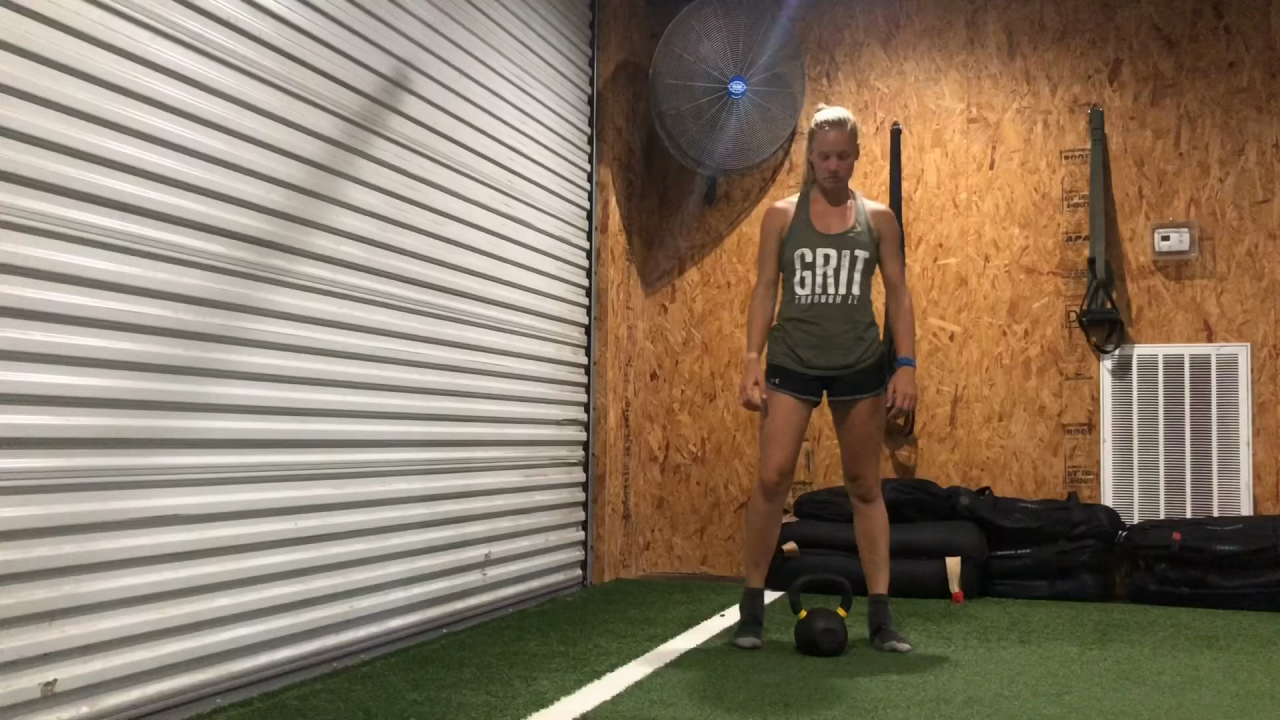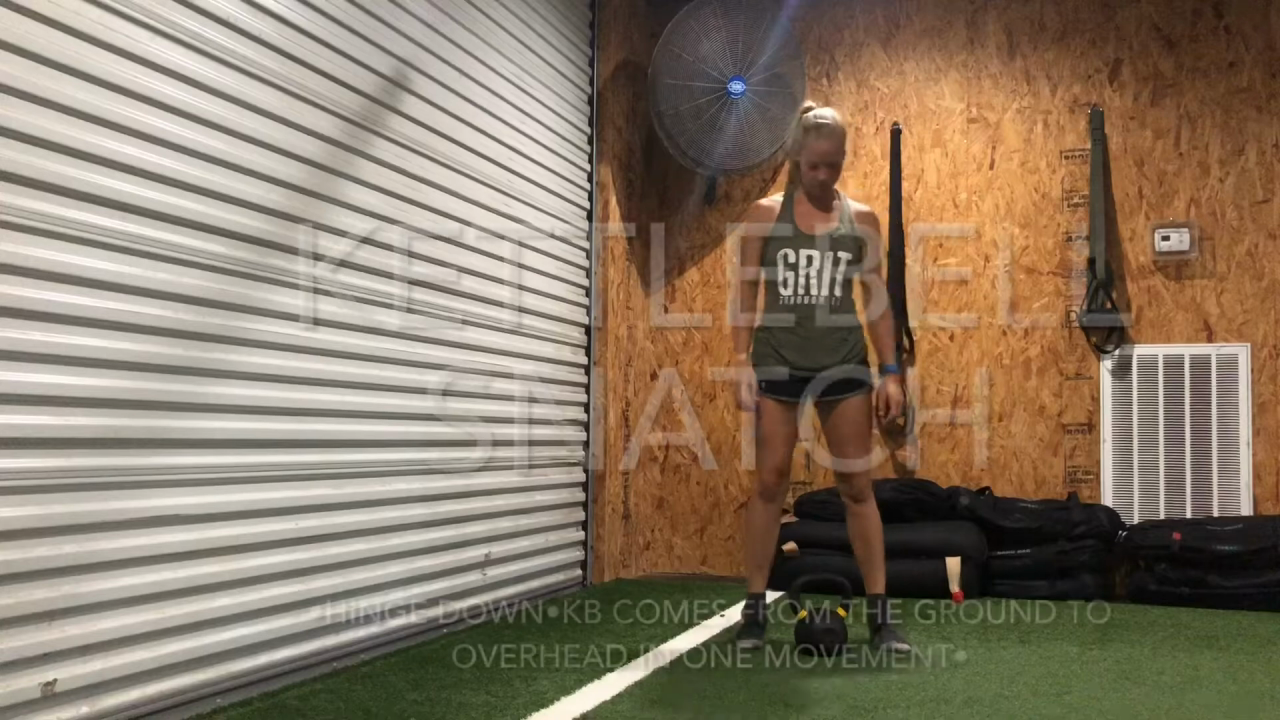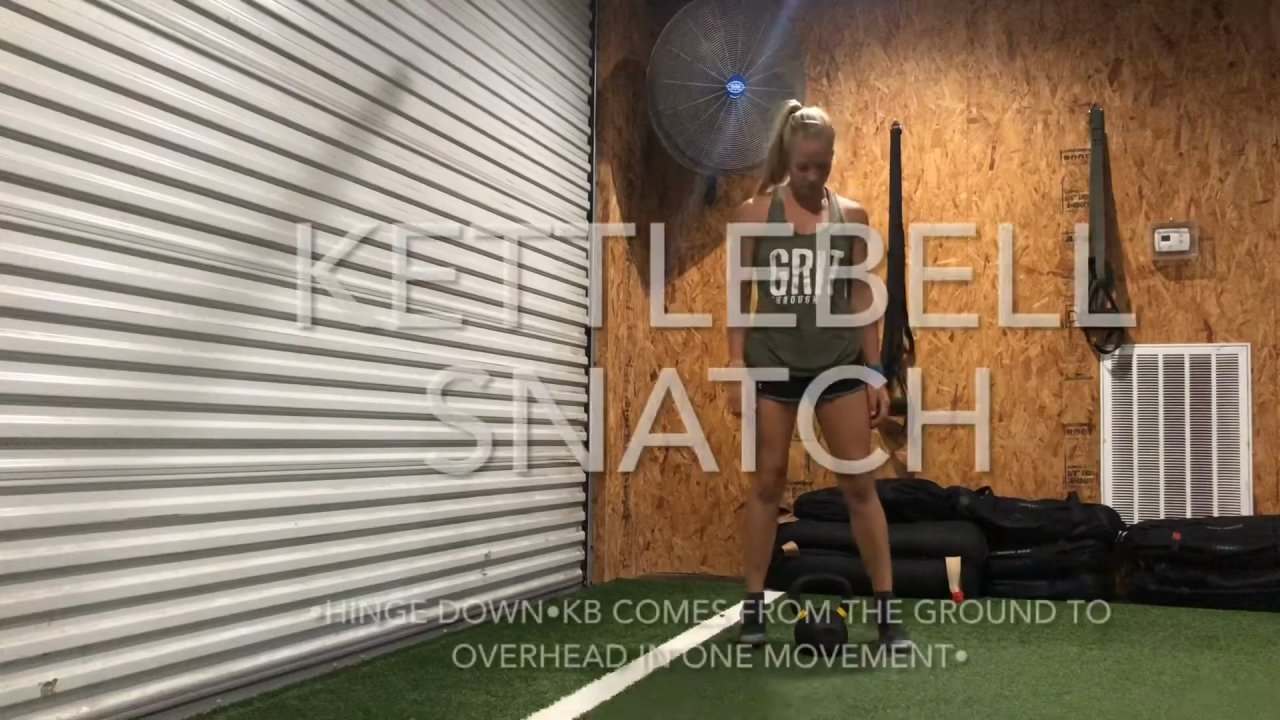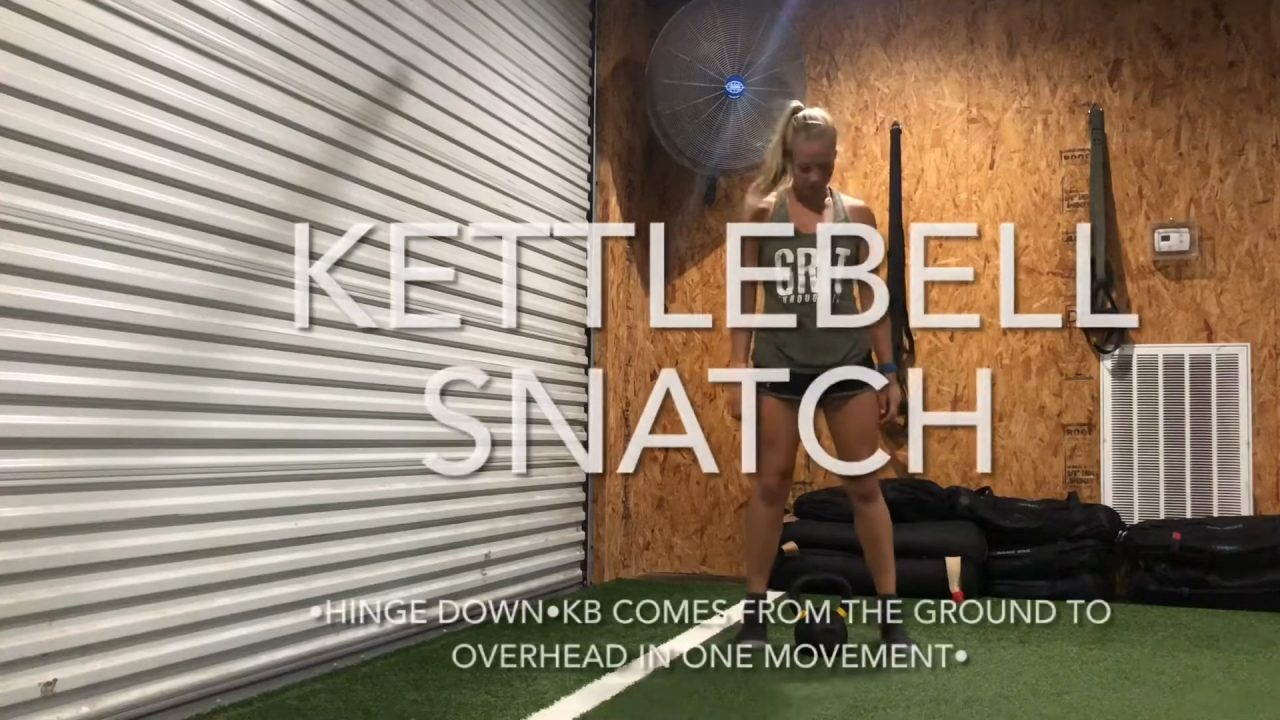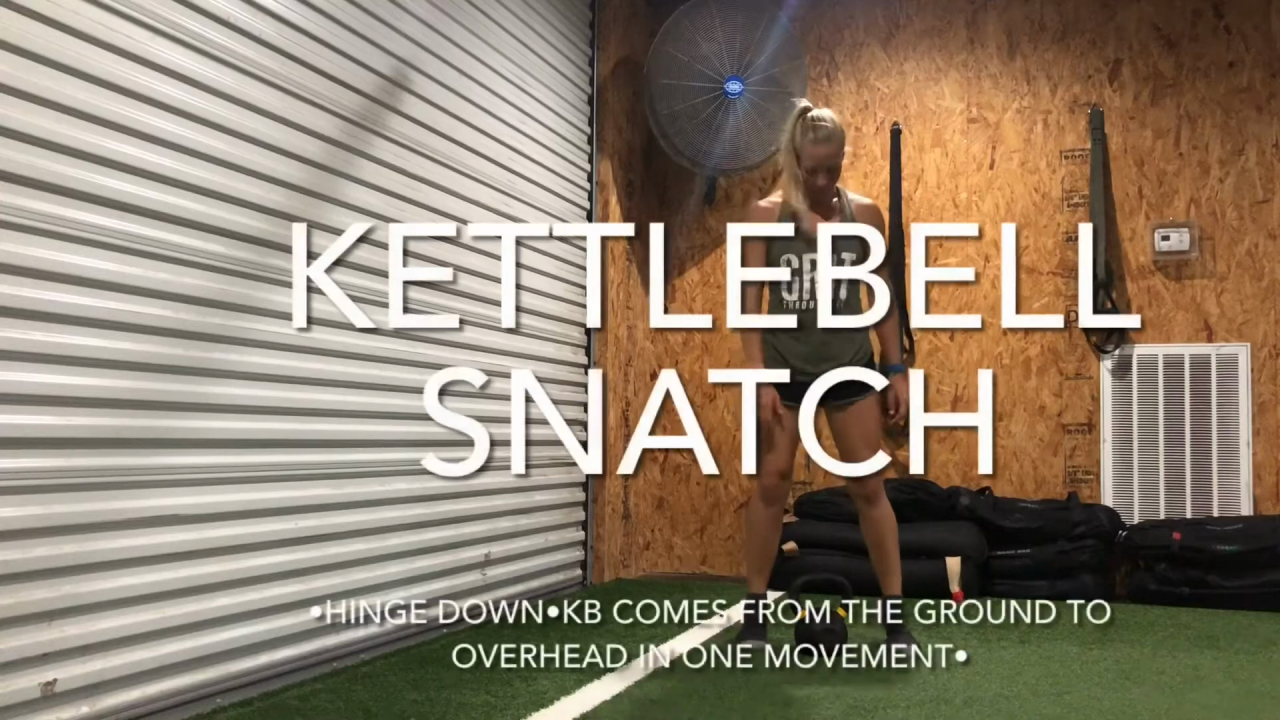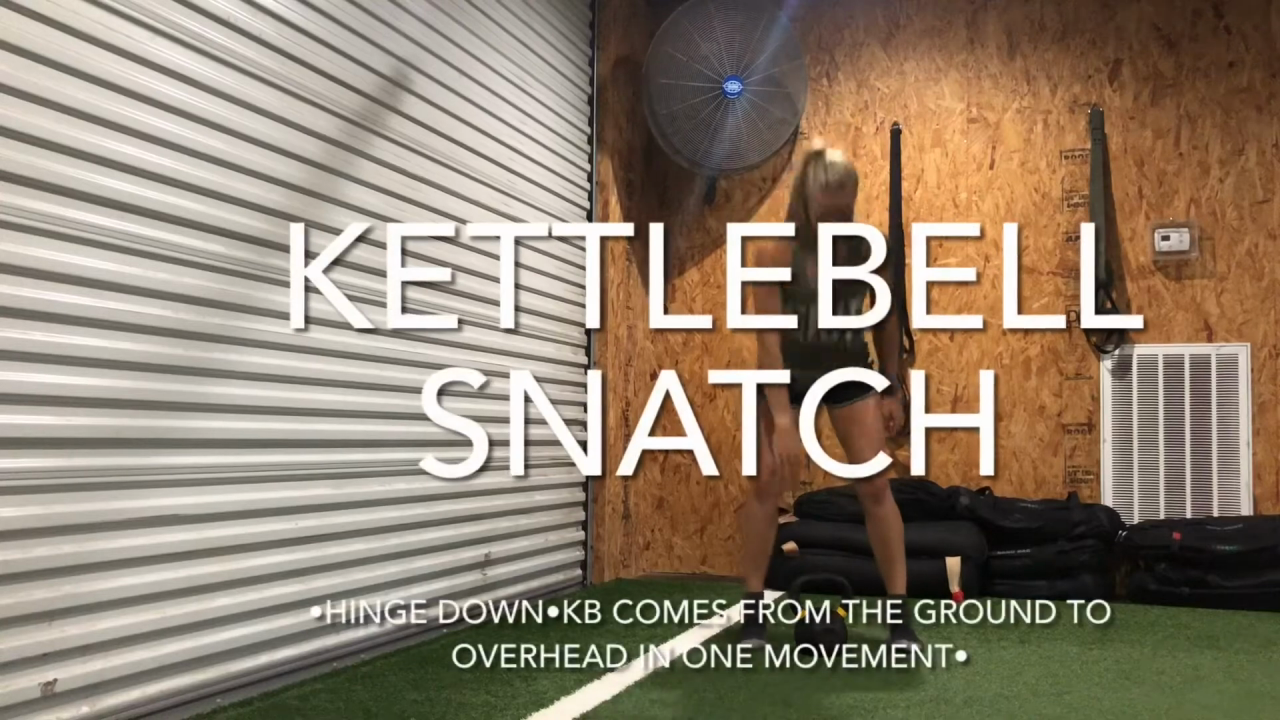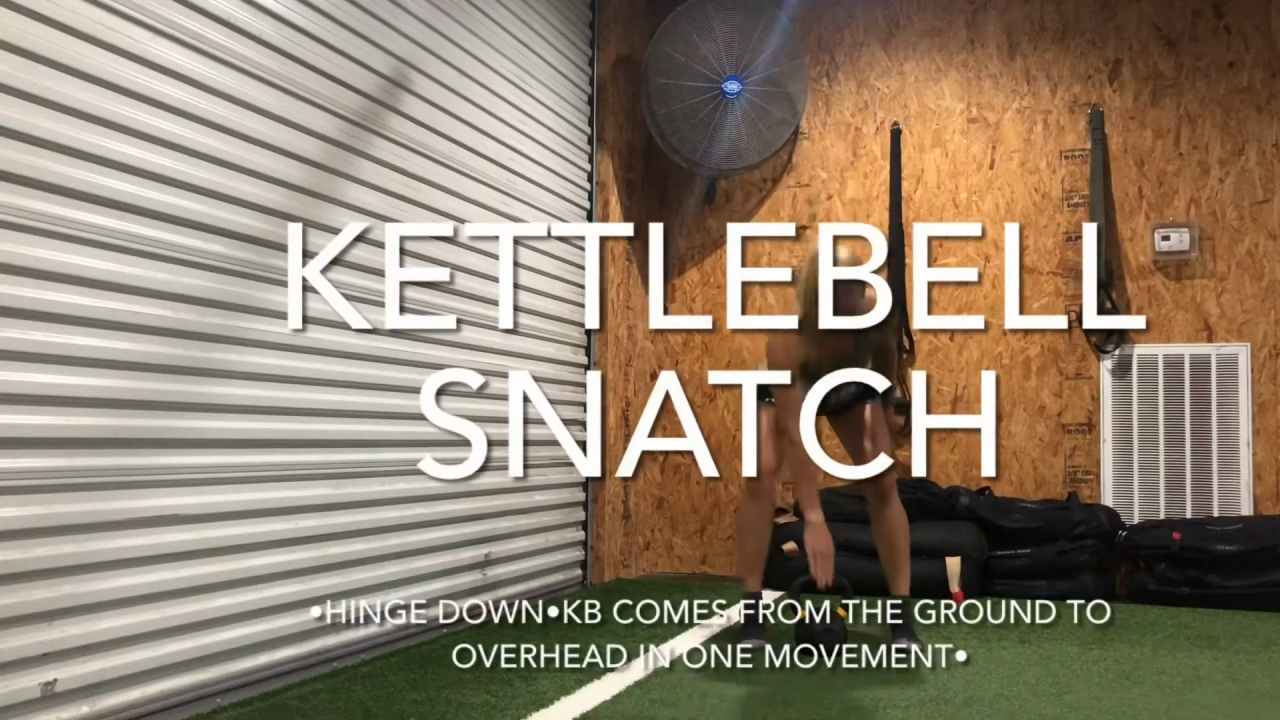
dt=0.2s
person 1, frame 1
left shoulder: (878, 219)
right shoulder: (781, 215)
left elbow: (898, 293)
right elbow: (764, 290)
left wrist: (906, 364)
right wrist: (752, 360)
left hip: (860, 365)
right hip: (791, 362)
left knee: (864, 485)
right knee: (772, 478)
left ankle: (880, 613)
right ankle: (752, 603)
person 1, frame 2
left shoulder: (862, 220)
right shoulder: (766, 214)
left elbow: (875, 298)
right elbow: (746, 291)
left wrist: (890, 370)
right wrist: (742, 360)
left hip: (843, 366)
right hip: (778, 363)
left knee: (856, 485)
right knee: (770, 482)
left ankle: (879, 611)
right ankle: (755, 608)
person 1, frame 3
left shoulder: (852, 216)
right shoulder: (755, 213)
left elbow: (862, 297)
right elbow: (739, 293)
left wrist: (876, 372)
right wrist: (736, 365)
left hip: (839, 364)
right hip: (774, 364)
left knee: (859, 484)
right knee: (768, 483)
left ankle: (887, 610)
right ankle: (754, 608)
person 1, frame 4
left shoulder: (857, 215)
right shoulder: (759, 213)
left elbow: (873, 297)
right elbow: (743, 295)
left wrist: (888, 370)
right wrist: (740, 367)
left hip: (847, 363)
right hip: (779, 363)
left knee: (864, 486)
right knee: (772, 484)
left ankle: (891, 614)
right ankle: (755, 610)
person 1, frame 5
left shoulder: (865, 217)
right shoulder: (764, 216)
left elbow: (884, 300)
right elbow: (750, 301)
left wrist: (896, 370)
right wrist: (756, 375)
left hip: (850, 367)
right hip: (783, 367)
left knee: (869, 488)
right knee: (771, 485)
left ankle: (896, 616)
right ankle: (754, 611)
person 1, frame 6
left shoulder: (870, 244)
right shoulder: (776, 249)
left elbow: (885, 322)
right elbow: (768, 341)
left wrist: (891, 391)
right wrist: (780, 419)
left hip: (849, 374)
right hip: (786, 374)
left knee: (874, 484)
right knee: (766, 476)
left ankle: (901, 615)
right ankle: (753, 614)
person 1, frame 7
left shoulder: (878, 312)
right shoulder: (788, 332)
left elbow: (885, 369)
right elbow: (795, 434)
left wrist: (883, 417)
right wrist: (813, 520)
left hip: (849, 391)
right hip: (783, 390)
left knee: (882, 479)
right knee: (762, 473)
left ankle: (901, 615)
right ankle: (752, 611)
